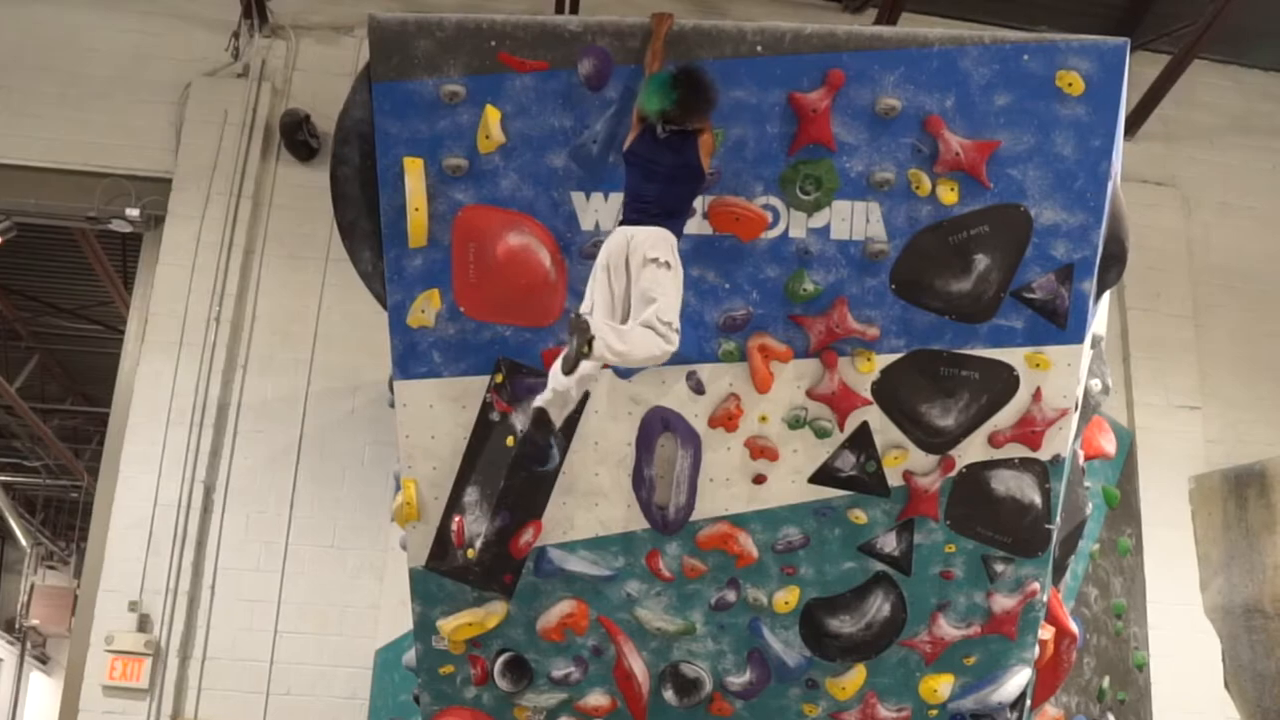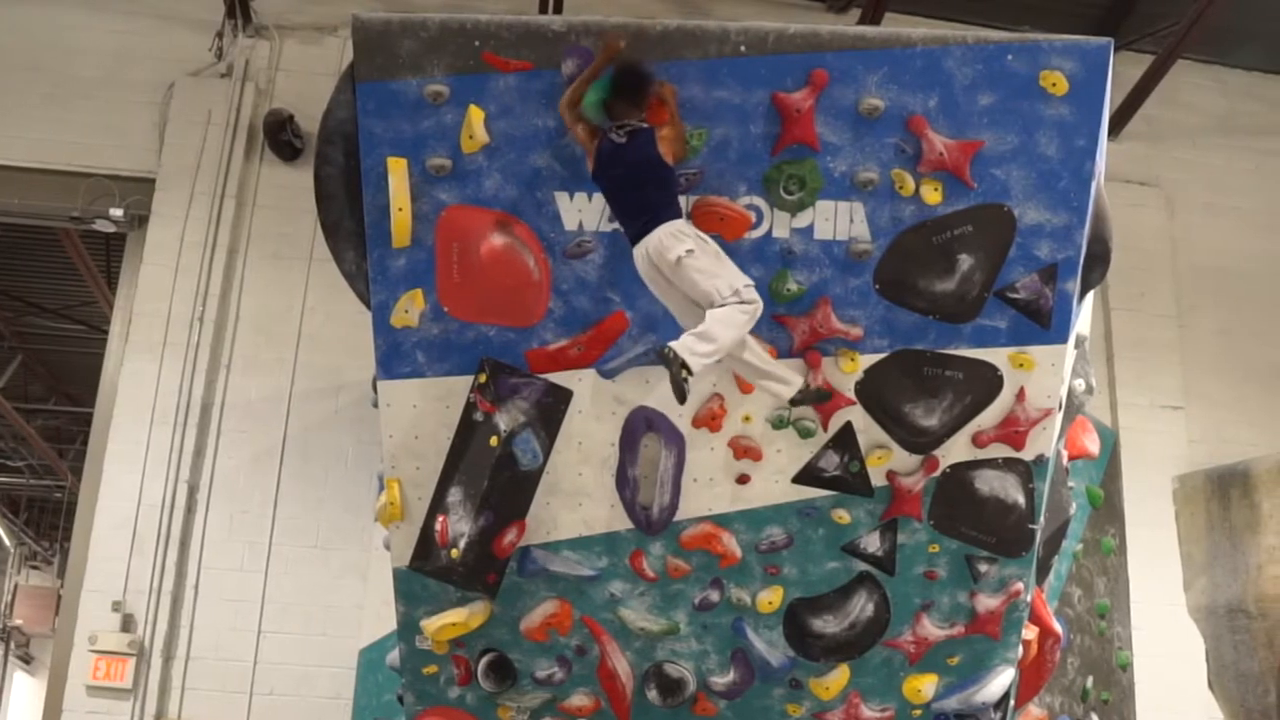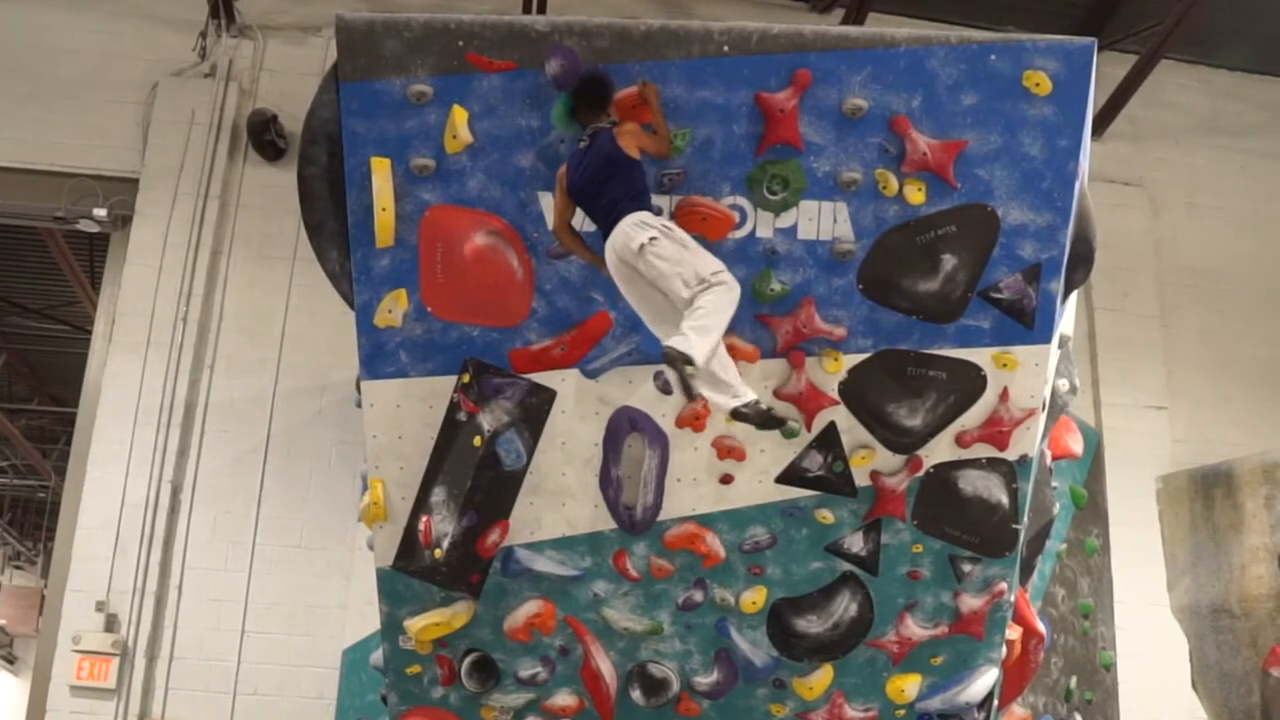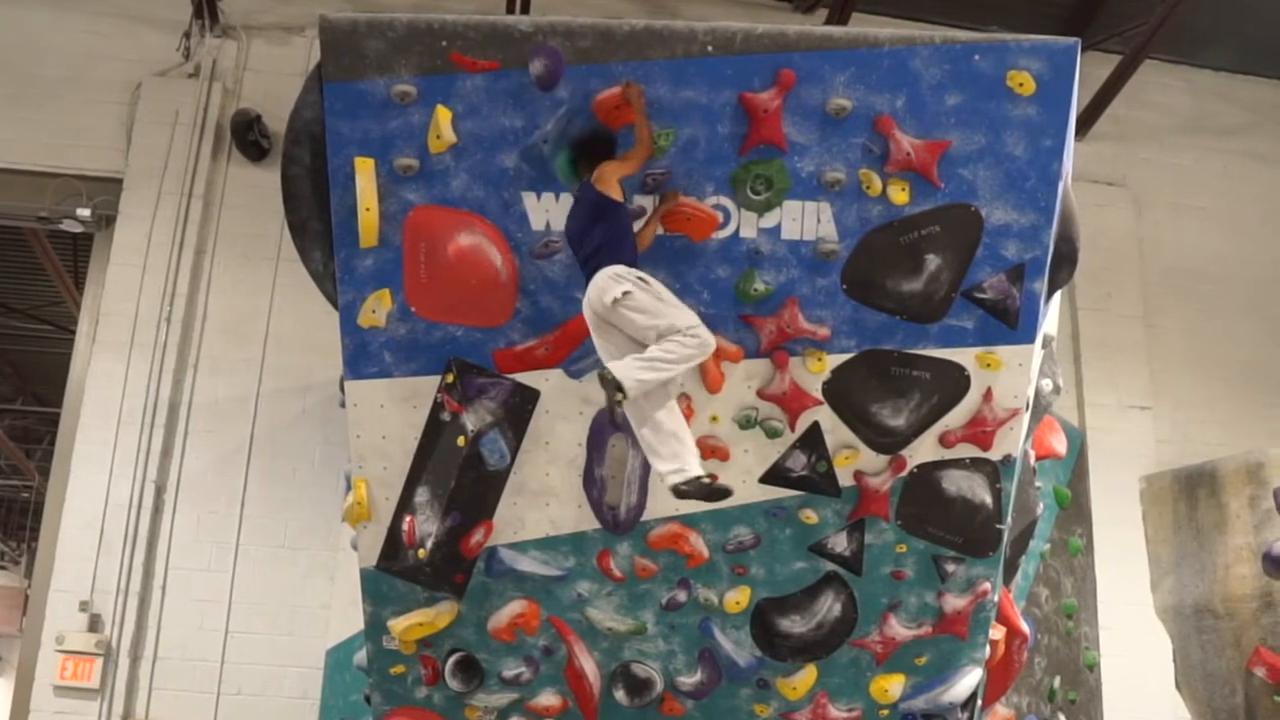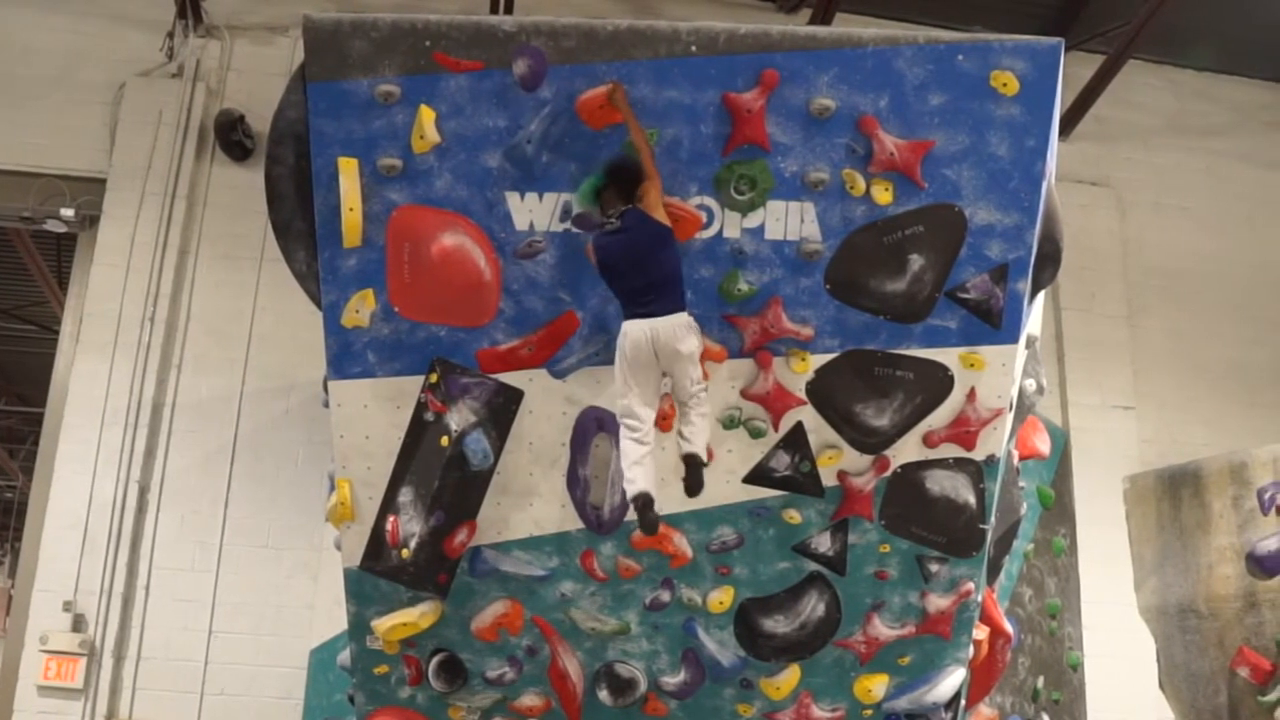
dt=1s
person 1, frame 1
left shoulder: (640, 131)
right shoulder: (703, 142)
left elbow: (649, 79)
left wrist: (658, 34)
right wrist: (697, 115)
left hip: (619, 239)
right hip: (658, 242)
left knee: (597, 334)
right knee: (658, 338)
left ankle: (549, 406)
right ankle: (592, 334)
person 1, frame 2
left shoulder: (594, 146)
right shoulder: (662, 137)
left elbow: (566, 107)
right elbow: (681, 151)
left wrist: (601, 62)
right wrist: (672, 105)
left hip: (642, 252)
right hip: (673, 237)
left knee: (713, 330)
right knee: (744, 301)
left ankle: (790, 387)
right ankle: (684, 355)
person 1, frame 3
left shoulder: (568, 170)
right shoulder: (625, 132)
left elbow: (561, 229)
right elbow: (664, 147)
left wrist: (603, 263)
right wrist: (654, 105)
left hip: (613, 250)
right hip: (641, 229)
left knee: (683, 327)
right knee: (719, 285)
left ankle: (738, 399)
right ankle: (685, 351)
person 1, frame 4
left shoulder: (578, 216)
right shoulder: (605, 175)
right elbow: (644, 150)
left wrist: (659, 210)
right wrist: (637, 107)
left hip: (596, 298)
right hip: (617, 282)
left knee: (649, 394)
right knee: (695, 338)
left ankle: (684, 474)
right ankle: (623, 377)
person 1, frame 5
left shoulder: (597, 244)
right shoulder: (651, 209)
right elbow: (647, 158)
right wrist: (624, 108)
left hip: (633, 333)
right hip: (675, 326)
left knee: (635, 419)
right knee: (692, 397)
left ankle: (641, 491)
right ankle: (693, 450)
